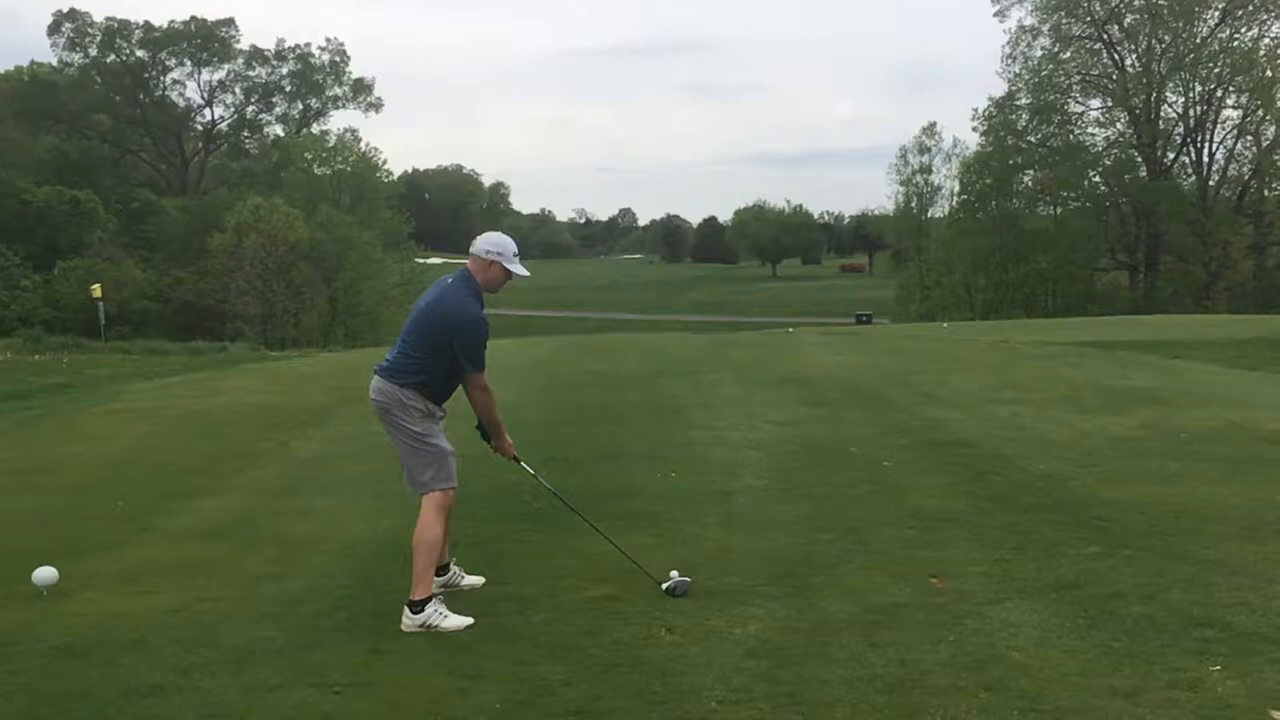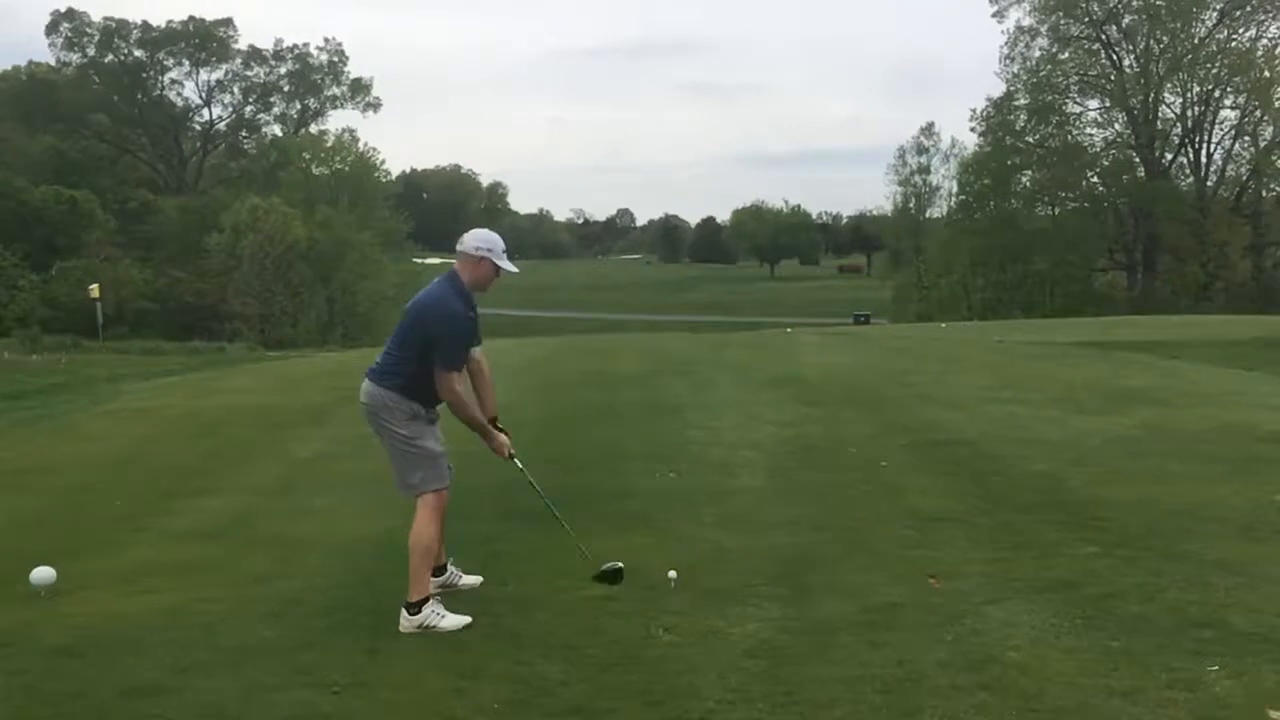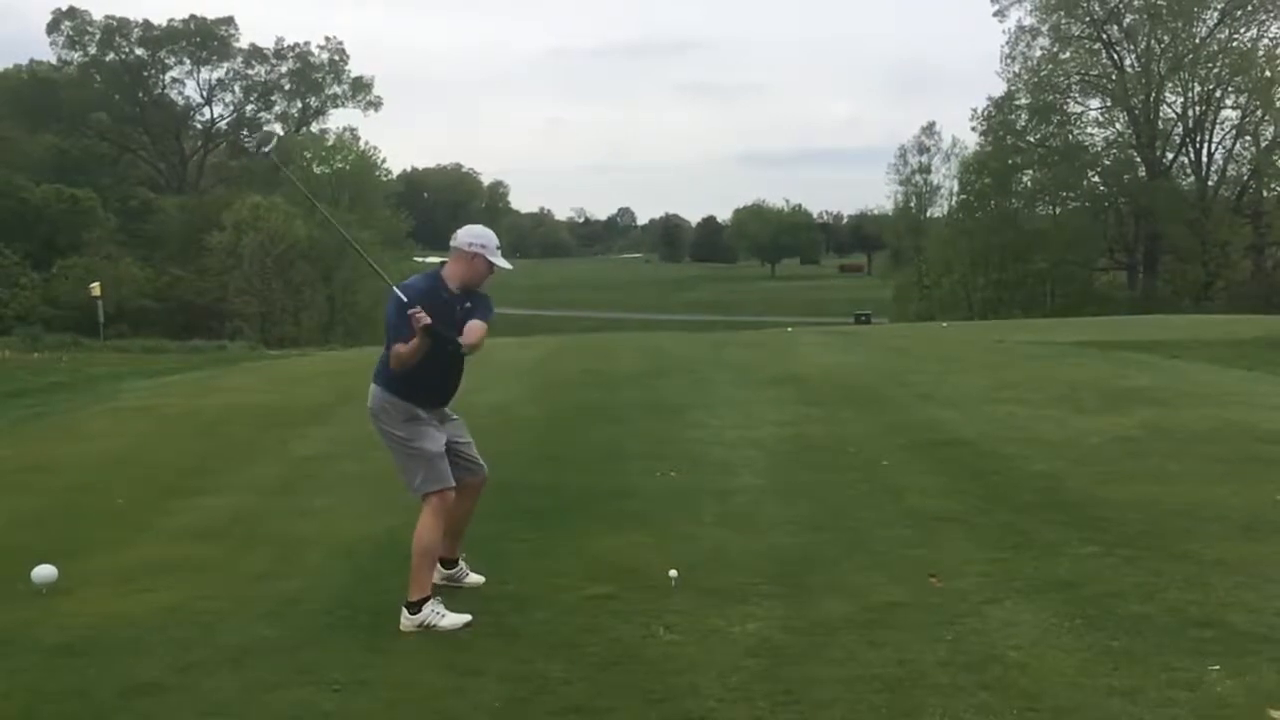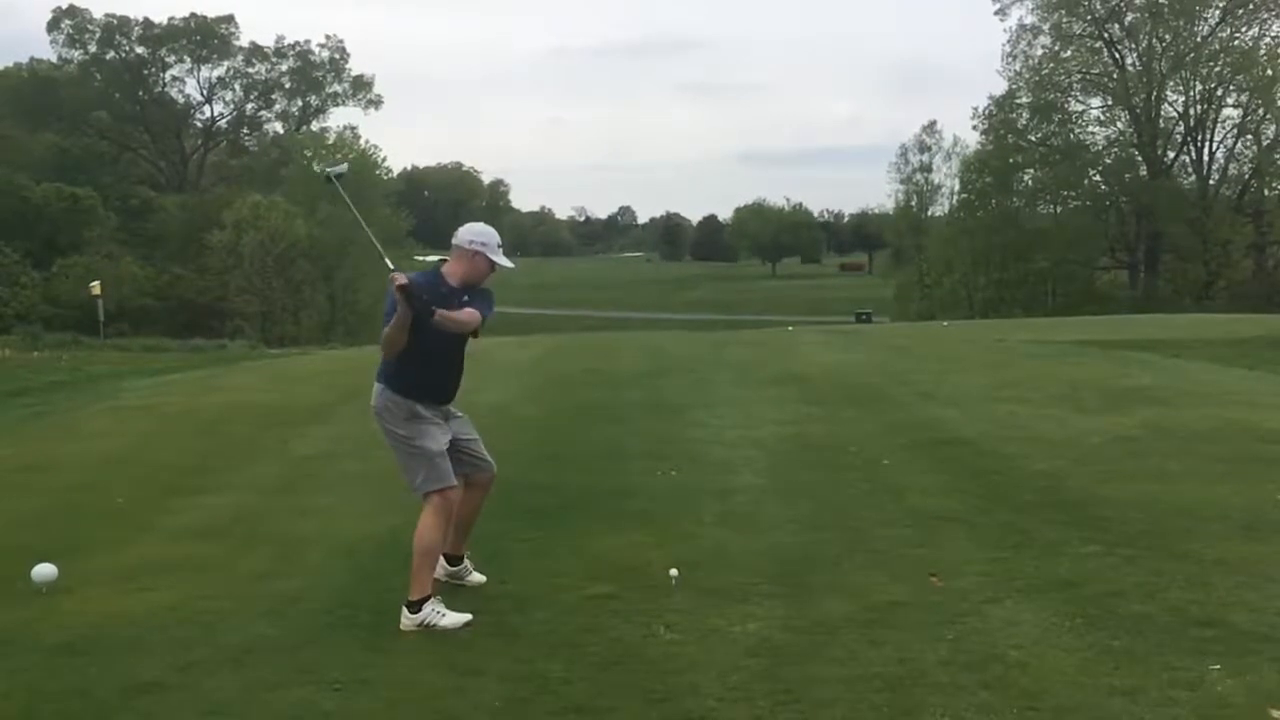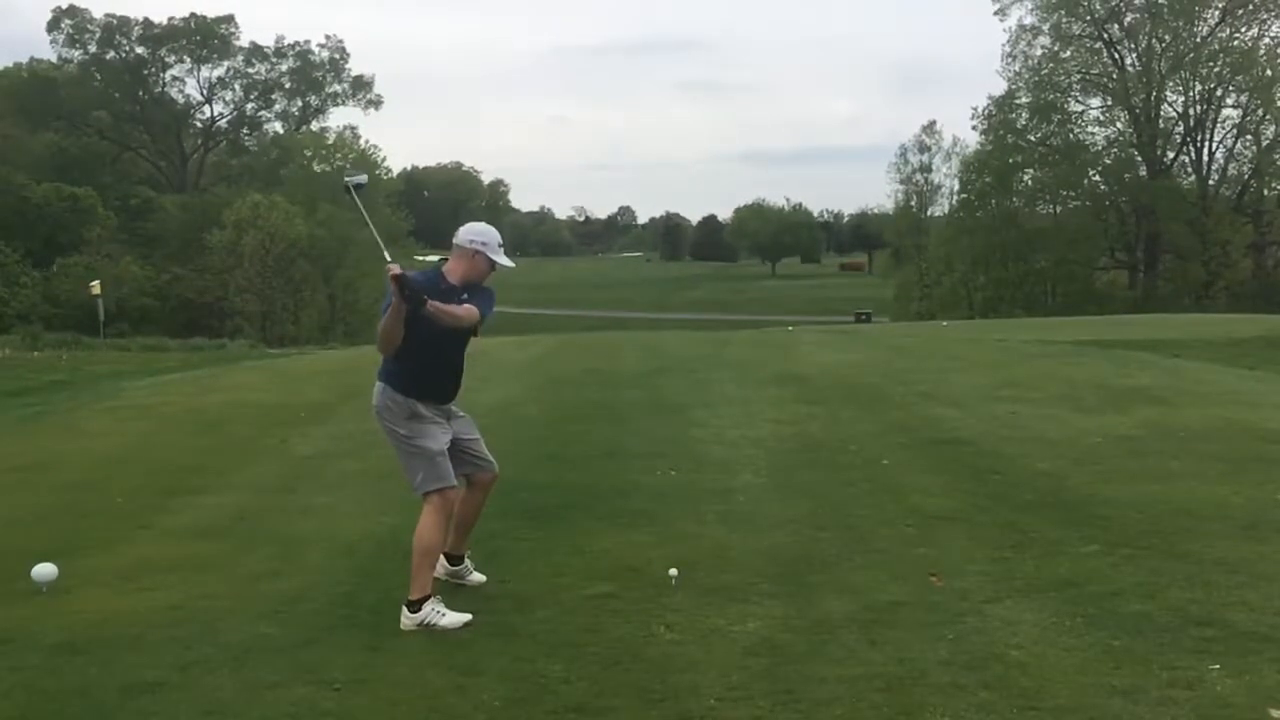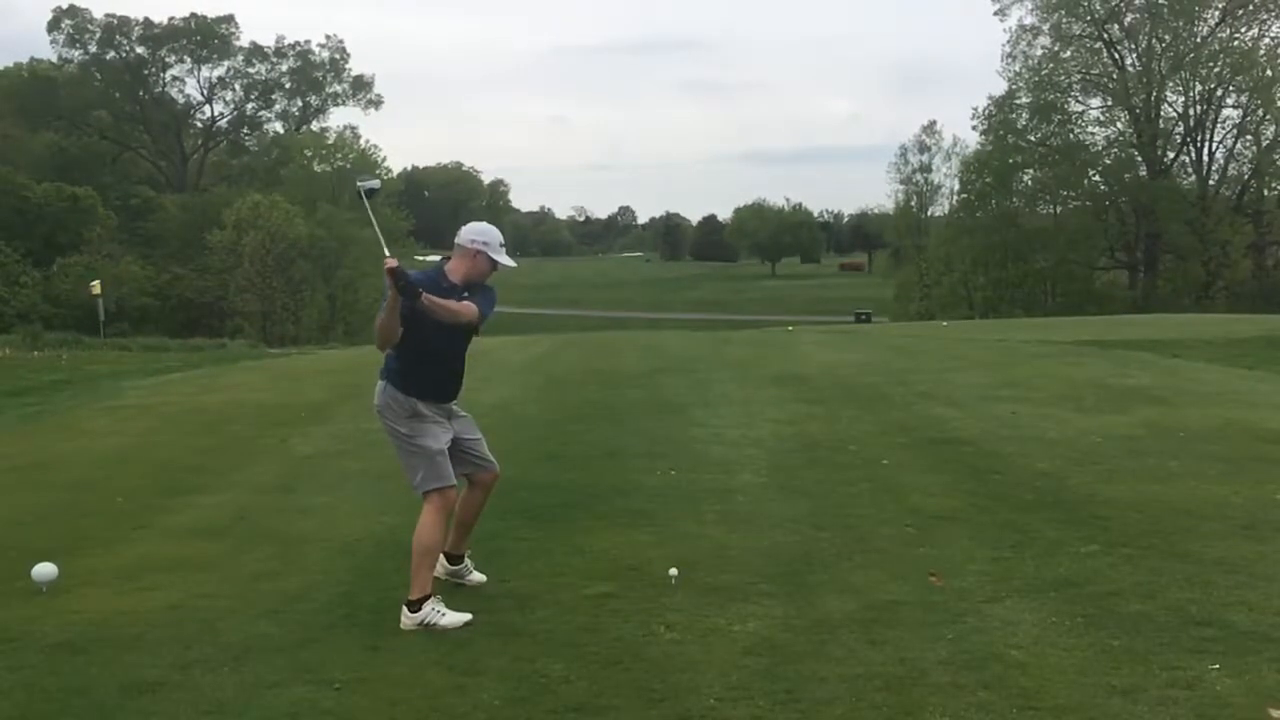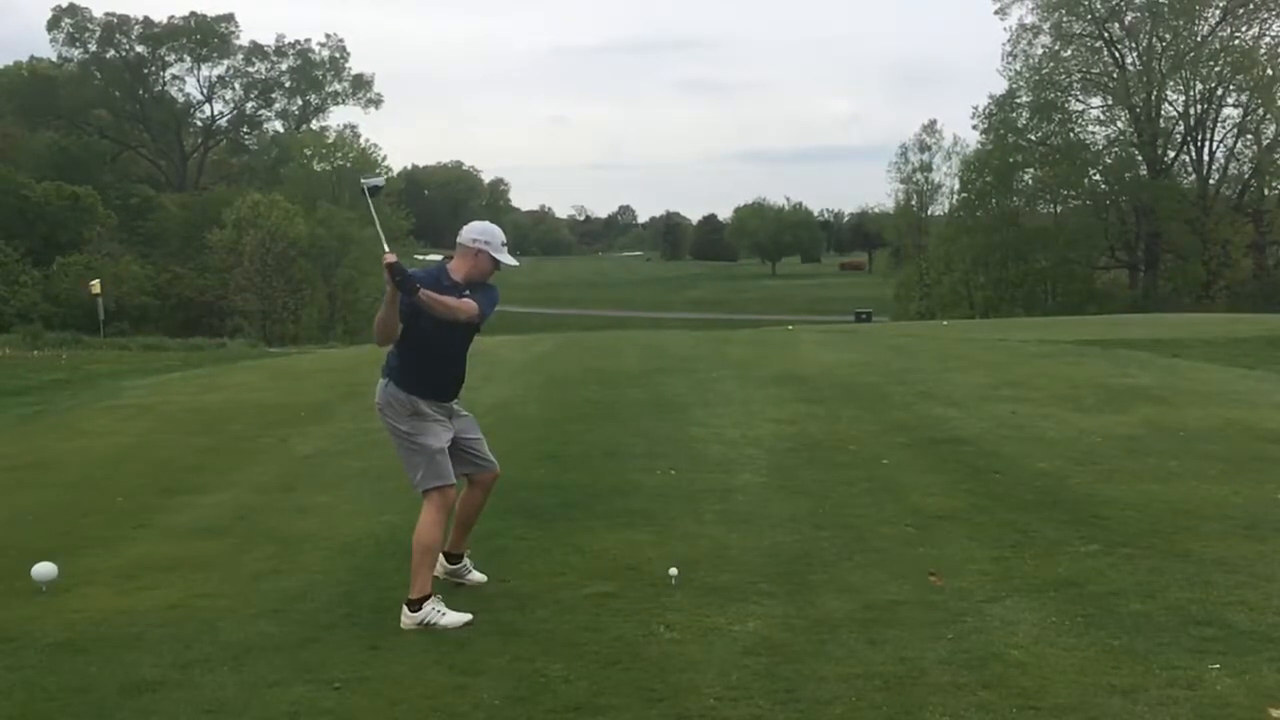
dt=0.3s
person 1, frame 1
left shoulder: (451, 286)
right shoulder: (467, 313)
right elbow: (478, 387)
left wrist: (486, 425)
right wrist: (498, 435)
left hip: (404, 392)
right hip: (405, 399)
left knee: (440, 485)
right knee: (439, 494)
left ankle: (441, 570)
right ankle: (419, 606)
person 1, frame 2
left shoulder: (460, 300)
right shoulder: (444, 306)
left elbow: (477, 362)
right elbow: (450, 386)
left wrist: (495, 422)
right wrist: (488, 432)
left hip: (411, 401)
right hip: (394, 401)
left knee: (439, 484)
right knee: (433, 495)
left ankle: (438, 571)
right ankle: (417, 608)
person 1, frame 3
left shoulder: (477, 302)
right shoulder: (414, 292)
left elbow: (474, 335)
right elbow: (397, 362)
left wrist: (447, 341)
right wrist: (420, 341)
left hip: (433, 405)
right hip: (399, 405)
left knee: (473, 477)
right knee: (439, 496)
left ankle: (448, 564)
right ankle: (417, 608)
person 1, frame 4
left shoulder: (479, 296)
right shoulder: (413, 286)
left elbow: (466, 322)
right elbow: (388, 351)
left wrist: (430, 312)
right wrist: (404, 310)
left hip: (441, 404)
right hip: (403, 405)
left knee: (482, 475)
right knee: (442, 496)
left ankle: (452, 561)
right ankle: (418, 607)
person 1, frame 5
left shoulder: (480, 295)
right shoulder: (415, 284)
left elbow: (463, 318)
right elbow: (386, 347)
left wrist: (424, 304)
right wrist: (398, 302)
left hip: (442, 403)
right hip: (404, 403)
left knee: (484, 474)
right knee: (442, 496)
left ankle: (452, 560)
right ankle: (418, 606)
person 1, frame 6
left shoulder: (482, 294)
right shoulder: (416, 282)
left elbow: (462, 314)
right elbow: (384, 343)
left wrist: (419, 298)
right wrist: (395, 295)
left hip: (444, 402)
right hip: (406, 403)
left knee: (485, 474)
right knee: (442, 496)
left ankle: (453, 559)
right ankle: (418, 606)
person 1, frame 7
left shoulder: (484, 292)
right shoulder: (417, 280)
left elbow: (461, 311)
right elbow: (383, 338)
left wrist: (416, 291)
right wrist: (393, 290)
left hip: (444, 401)
right hip: (407, 401)
left knee: (485, 474)
right knee: (441, 495)
left ankle: (452, 558)
right ankle: (418, 605)
